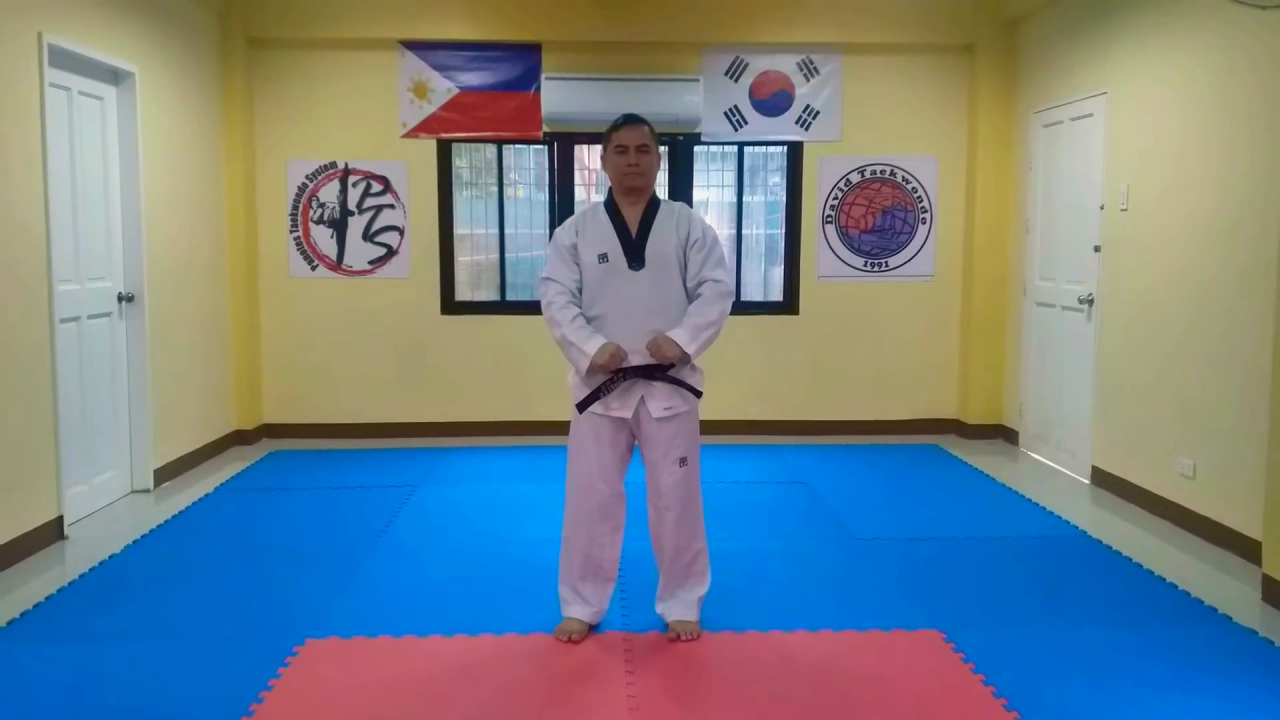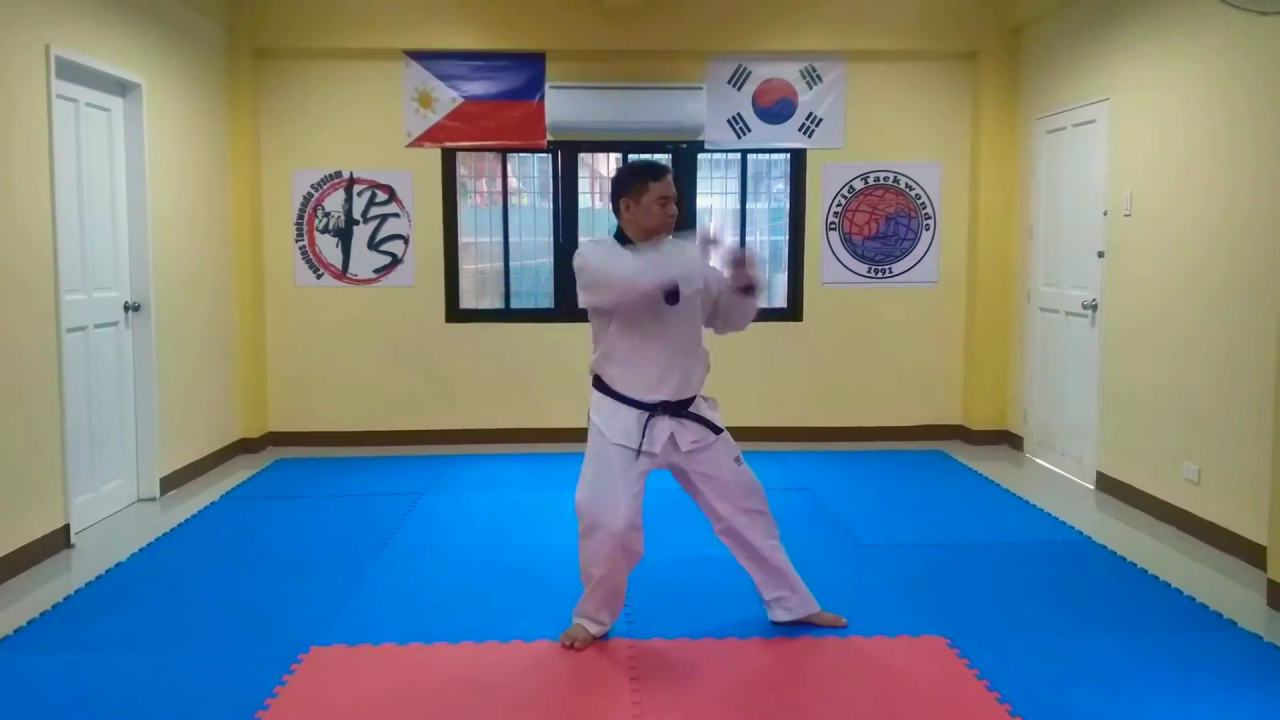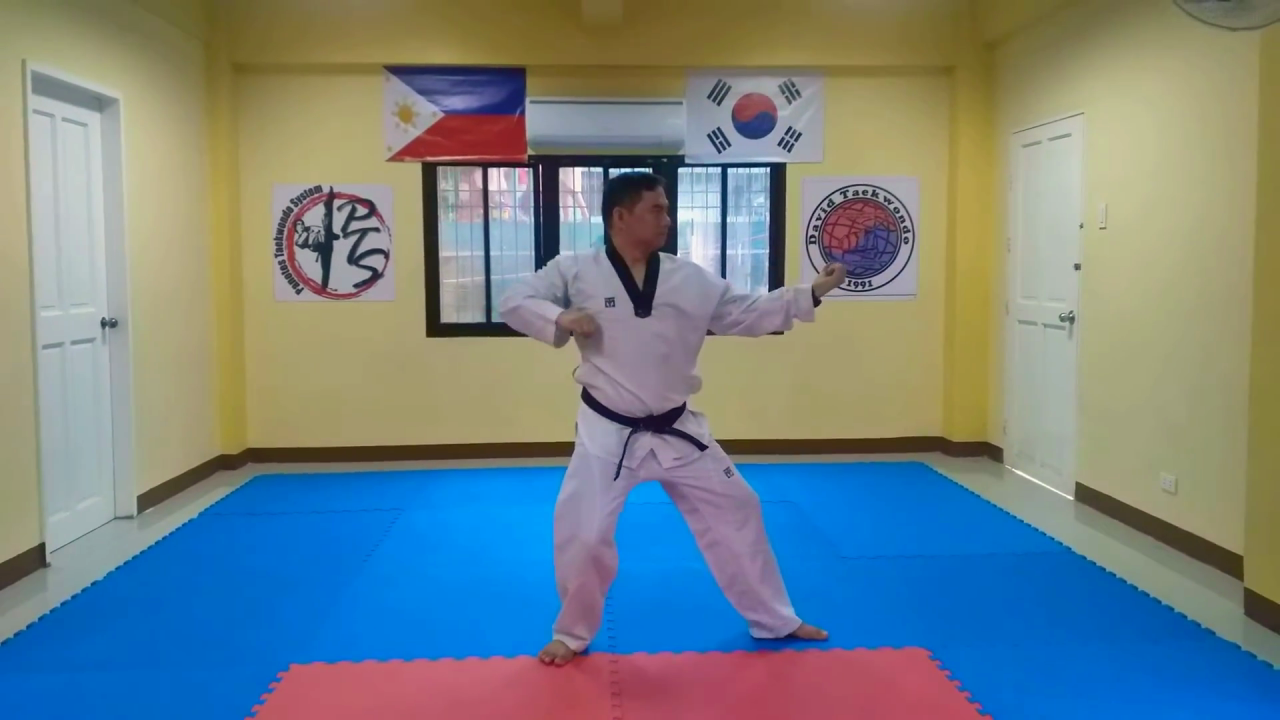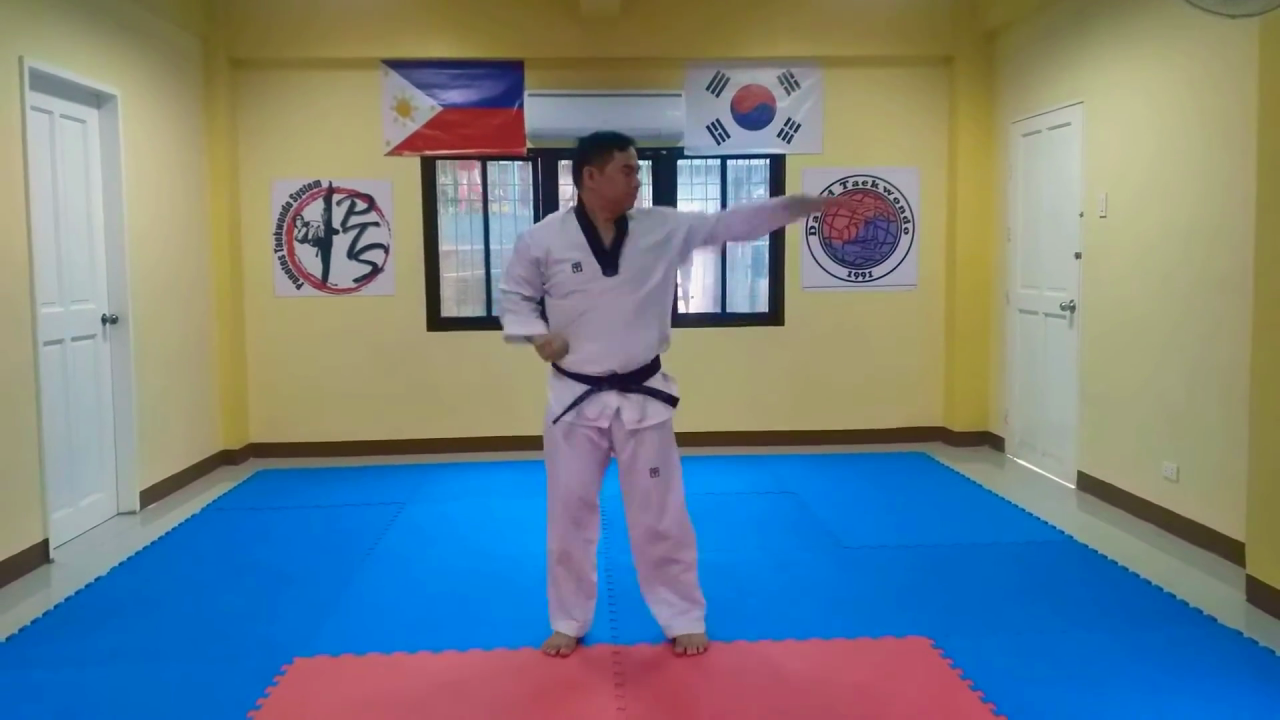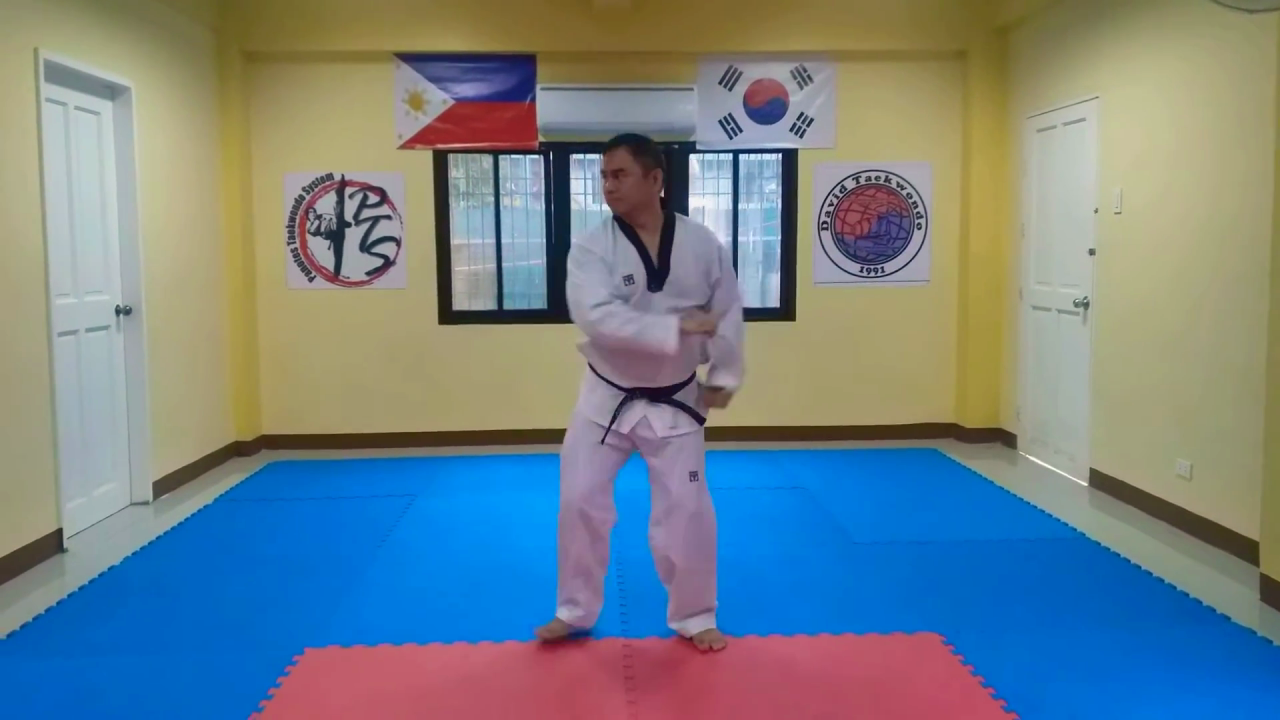
dt=1s
person 1, frame 1
left shoulder: (687, 224)
right shoulder: (577, 229)
left elbow: (717, 289)
right elbow: (555, 297)
left wrist: (682, 340)
right wrist: (590, 347)
left hip: (669, 383)
right hip: (601, 383)
left knee: (677, 497)
right knee: (590, 497)
left ankle: (681, 604)
right ankle: (580, 606)
person 1, frame 2
left shoulder: (690, 260)
right shoulder: (595, 260)
left elbow: (727, 319)
right elbow: (624, 276)
left wrist: (742, 284)
right wrist: (698, 252)
left hip: (688, 415)
right hip: (620, 417)
left knee: (745, 504)
right knee: (611, 523)
left ankle: (794, 603)
right ankle: (592, 617)
person 1, frame 3
left shoulder: (689, 278)
right shoulder: (577, 271)
left elbow: (747, 314)
right elbow: (512, 302)
left wrist: (811, 293)
right wrist: (560, 319)
left hip: (676, 431)
right hip: (607, 432)
left knee: (736, 514)
right knee: (583, 535)
left ankle: (776, 621)
right ankle: (572, 632)
person 1, frame 4
left shoulder: (665, 227)
right shoulder: (544, 237)
left elbow: (735, 221)
right elbow: (513, 292)
left wrist: (793, 204)
right wrist: (534, 332)
left hip: (643, 396)
right hip: (575, 396)
left knee: (662, 513)
right knee: (571, 512)
left ankle: (683, 619)
right ankle: (569, 622)
person 1, frame 5
left shoulder: (704, 244)
right shoulder: (593, 244)
left elbow: (727, 315)
right elbow: (595, 314)
left wrist: (724, 375)
right wrist: (677, 328)
left hip: (674, 403)
right hip: (607, 398)
left knee: (687, 513)
right knee: (580, 502)
left ankle: (695, 618)
right ankle: (575, 610)
